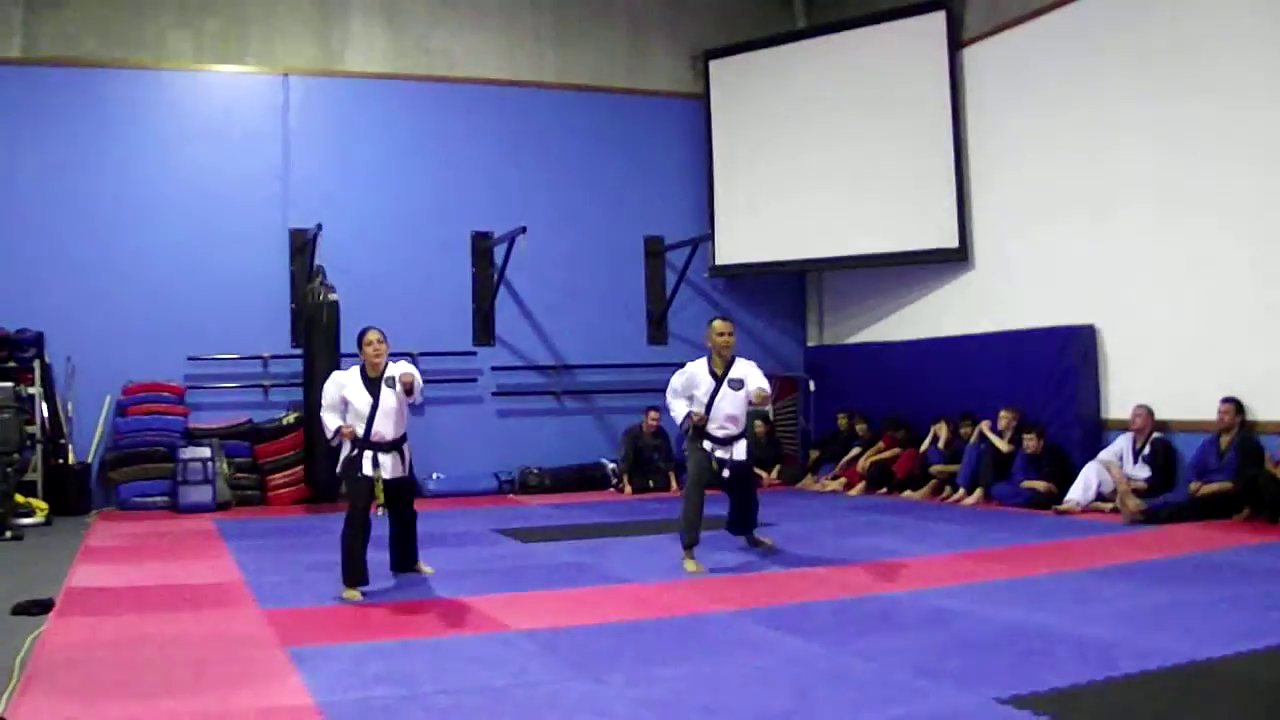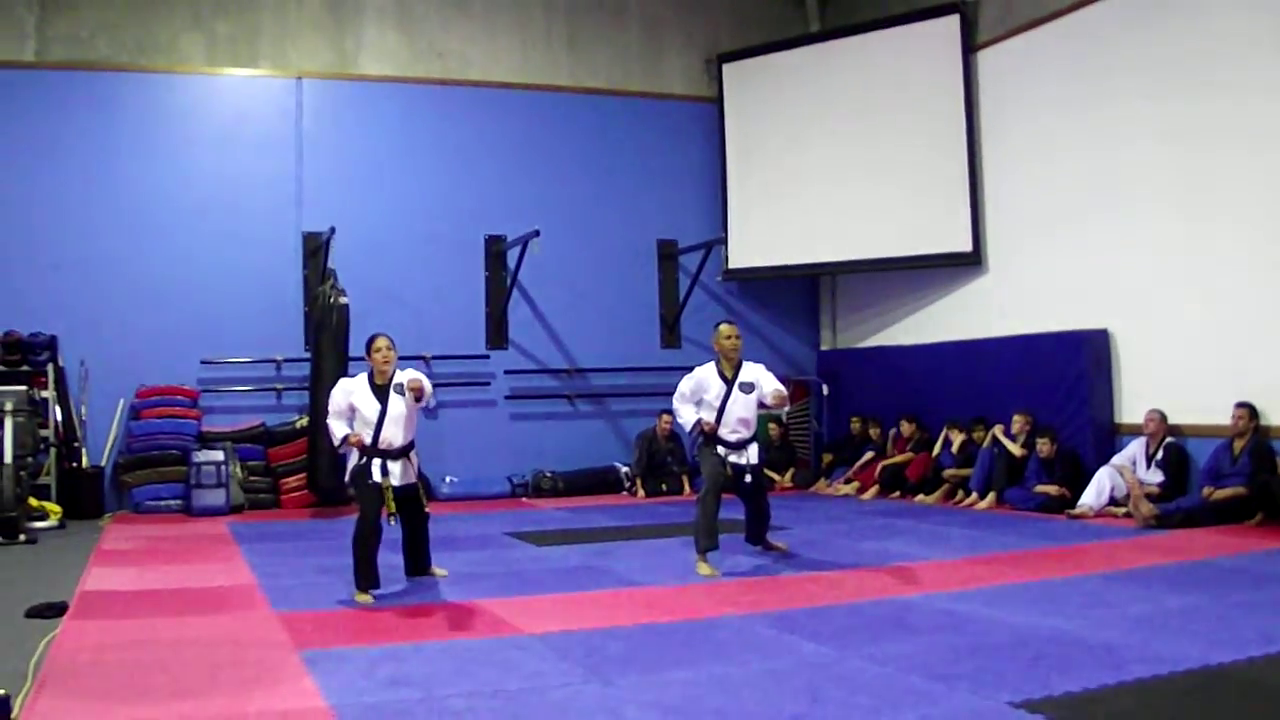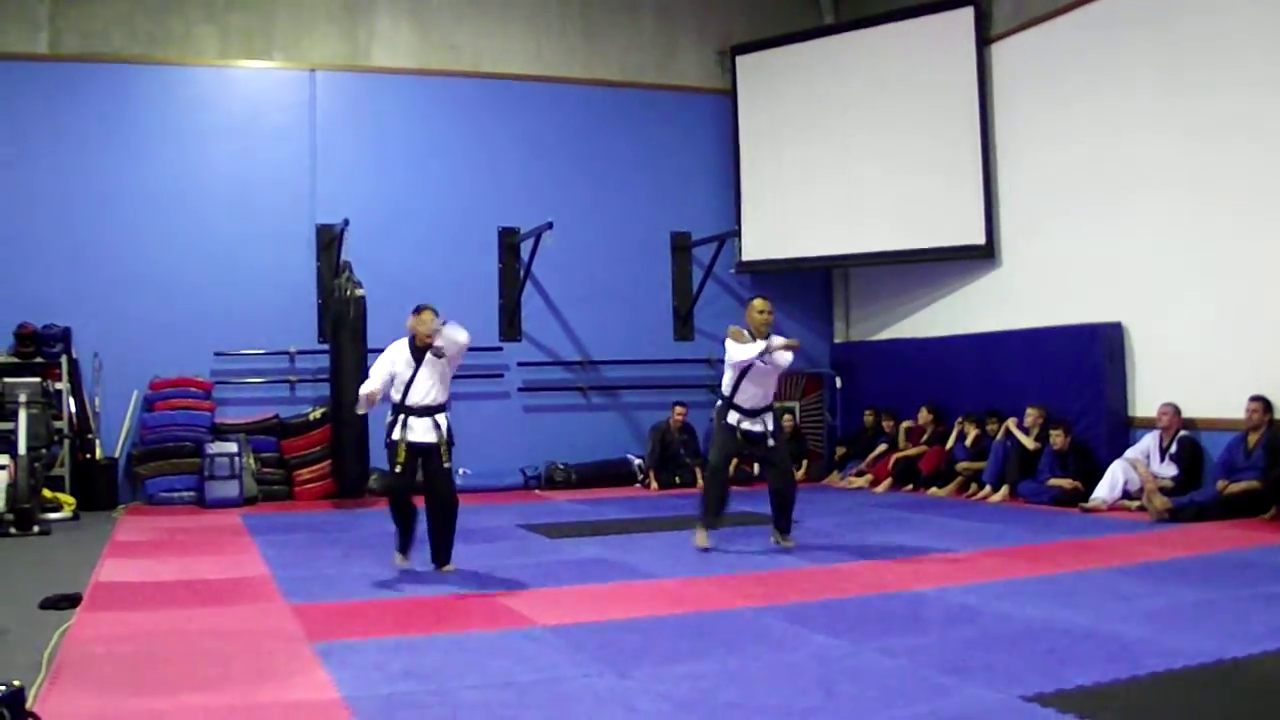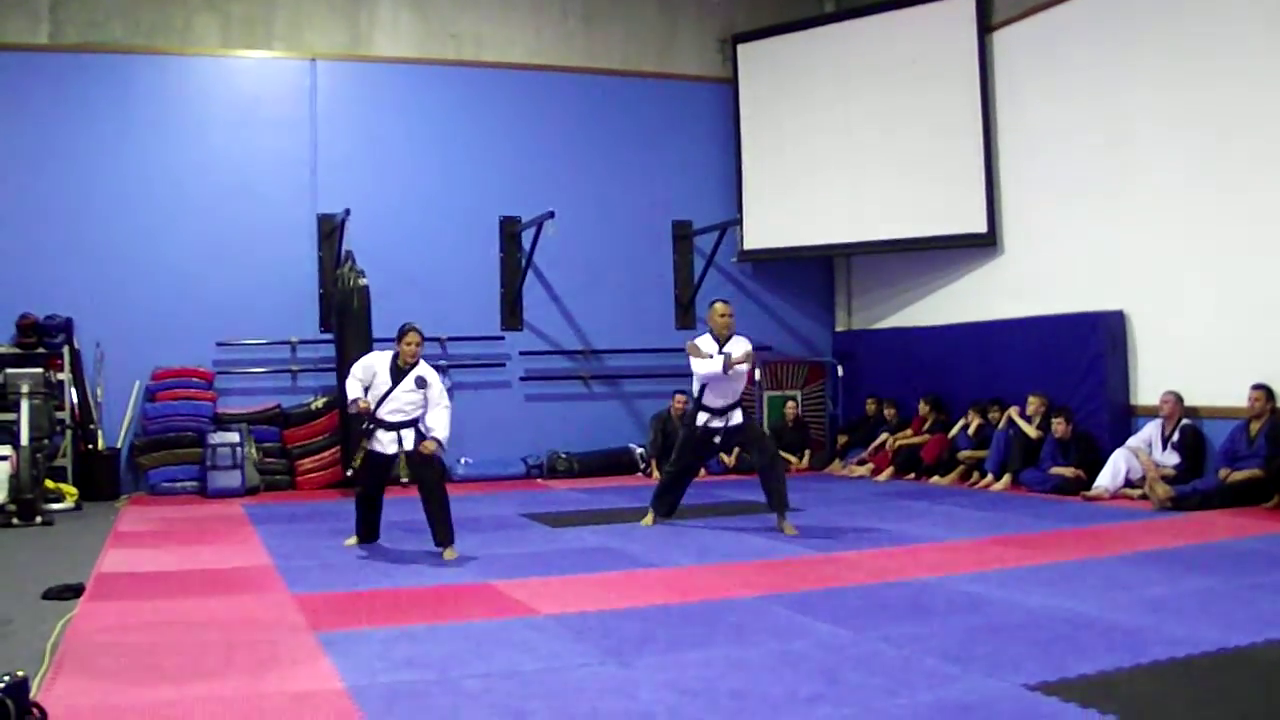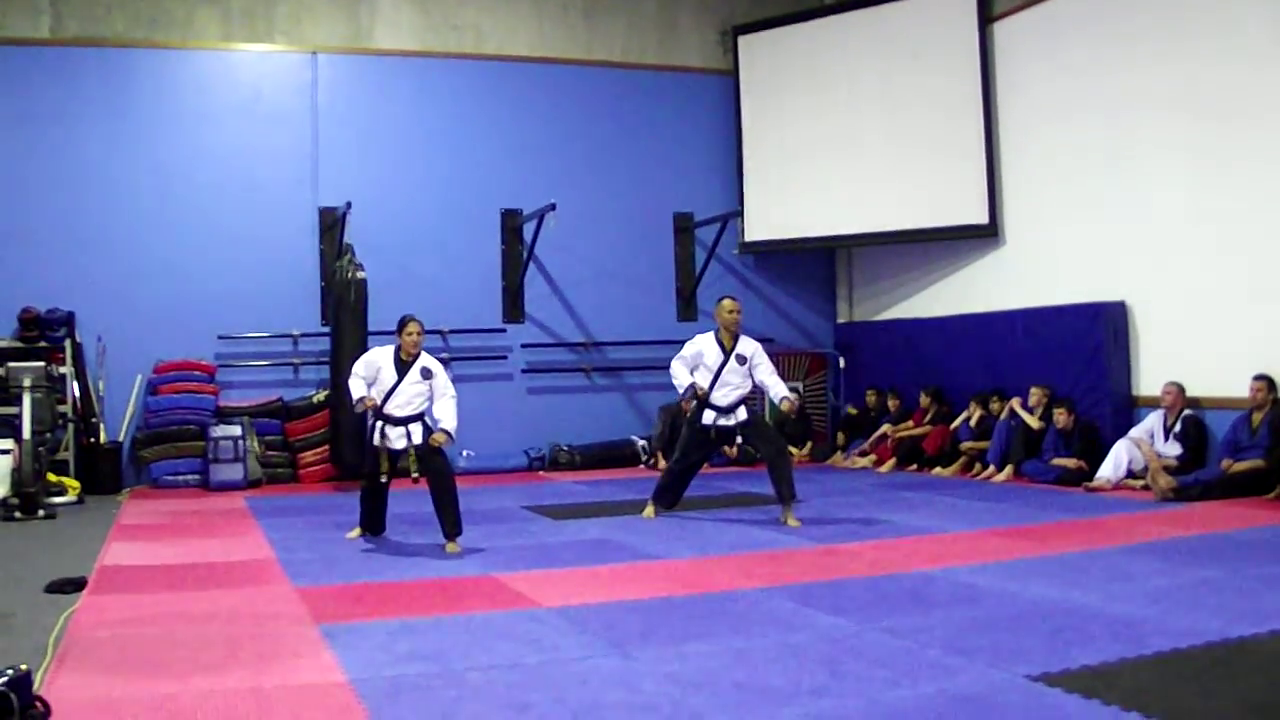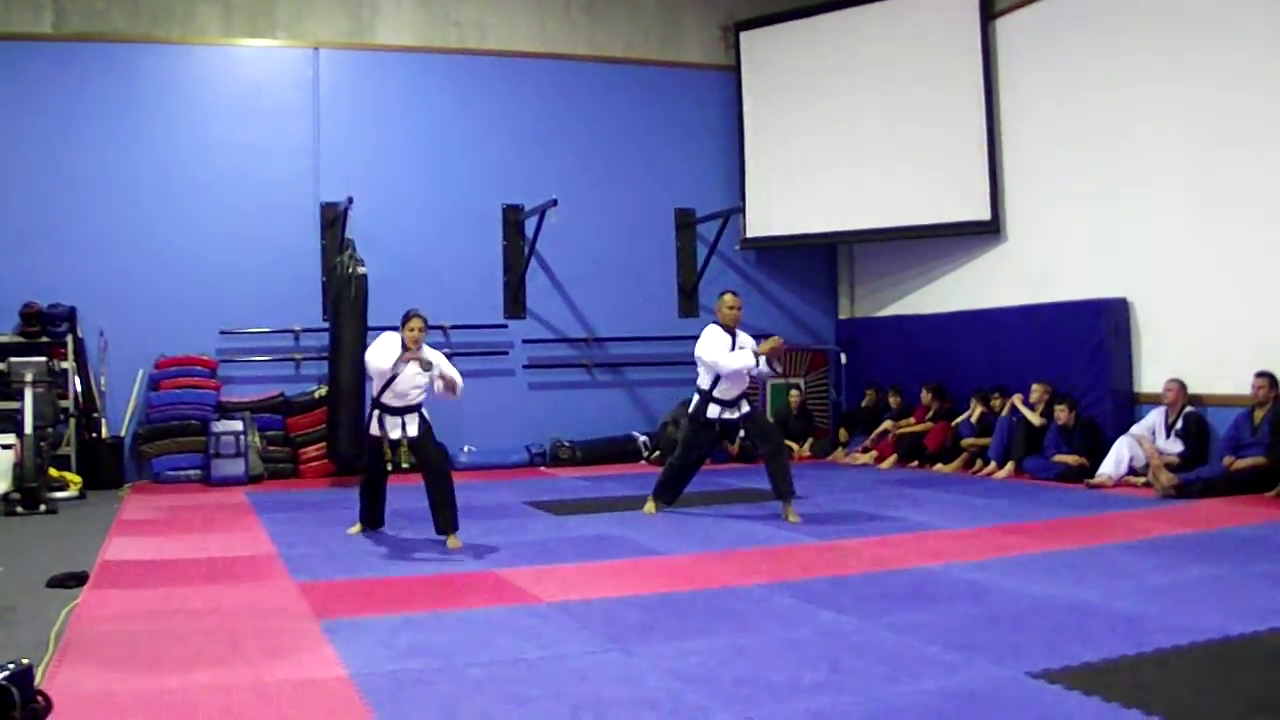
dt=0.7s
person 1, frame 1
left shoulder: (400, 372)
right shoulder: (345, 380)
left elbow: (412, 390)
right elbow: (329, 409)
left wrist: (409, 384)
right wrist: (338, 429)
left hip: (394, 457)
right hip: (360, 458)
left knee: (404, 513)
right knee: (357, 516)
left ankle: (408, 561)
right ankle: (352, 582)
person 1, frame 2
left shoulder: (407, 379)
right shoulder: (352, 387)
left elbow: (423, 395)
right elbow: (336, 417)
left wrist: (419, 390)
right wrist: (345, 437)
left hip: (403, 463)
right hip: (368, 465)
left knee: (416, 518)
right knee: (369, 521)
left ankle: (421, 566)
right ankle: (364, 585)
person 1, frame 3
left shoulder: (446, 347)
right shoulder: (397, 349)
left elbow: (460, 340)
right elbow: (378, 376)
left wrist: (438, 329)
right wrist: (368, 394)
left hip: (435, 427)
right hip: (403, 427)
left knee: (442, 494)
right knee: (399, 489)
left ankle: (442, 558)
right ankle: (404, 545)
person 1, frame 4
left shoulder: (427, 375)
right shoulder: (376, 361)
left elbow: (440, 408)
right elbow: (354, 378)
left wrist: (436, 438)
right wrist: (357, 400)
left hip: (410, 437)
right hip: (377, 435)
left knee: (432, 484)
right knee: (368, 487)
left ankle: (446, 542)
right ankle: (364, 534)
person 1, frame 5
left shoulder: (431, 365)
right shoulder: (379, 356)
left elbow: (446, 398)
right elbow: (357, 376)
left wrist: (445, 429)
right wrist: (363, 398)
left hip: (417, 430)
right hip: (385, 430)
left knee: (442, 477)
right knee: (375, 480)
left ankle: (451, 536)
right ankle: (367, 526)
person 1, frame 6
left shoulder: (432, 355)
right shoulder: (389, 340)
left elbow: (452, 388)
right elbow: (374, 359)
left wrist: (449, 381)
right wrist: (405, 356)
left hip: (413, 422)
right hip: (382, 420)
left knee: (437, 469)
right knee: (374, 472)
left ankle: (449, 530)
right ankle: (367, 520)
person 2, frame 1
left shoulder: (746, 368)
right shoulder: (693, 370)
left elbow: (759, 387)
right elbow: (674, 395)
left wrist: (761, 395)
right wrist: (687, 415)
left hip: (734, 446)
right hip: (702, 442)
left knee: (745, 494)
right knee: (694, 487)
left ankle: (748, 535)
right ankle: (688, 553)
person 2, frame 2
left shoulder: (756, 371)
right shoulder: (702, 375)
left elbow: (772, 388)
right elbow: (681, 401)
left wrist: (779, 397)
right wrist: (697, 423)
left hip: (745, 450)
right hip: (713, 447)
left knee: (758, 500)
right knee: (711, 490)
left ankle: (761, 539)
right ankle: (702, 557)
person 2, frame 3
left shoulder: (775, 340)
right shoulder: (735, 340)
left elbow: (782, 361)
right elbow: (742, 356)
left wrist: (748, 341)
right wrist: (772, 346)
left hip: (763, 420)
right hip: (731, 417)
left knee: (782, 477)
right knee: (717, 468)
left ankle: (781, 531)
right ankle: (705, 526)
person 2, frame 4
left shoulder: (741, 343)
right shoulder: (699, 344)
left elbow: (740, 369)
right elbow: (702, 371)
left wrist: (707, 357)
right wrist: (733, 360)
left hip: (734, 417)
right hip: (704, 418)
left knee: (769, 458)
right knee: (679, 466)
left ankle: (782, 518)
right ankle: (655, 510)
person 2, frame 5
left shoulder: (751, 347)
right shoulder: (701, 343)
left elbow: (768, 376)
right elbow: (677, 365)
left wrist: (784, 397)
right wrist: (691, 387)
left hip: (739, 414)
right hip: (706, 415)
left knee: (777, 450)
right knee: (683, 461)
left ankle: (787, 510)
right ankle: (654, 502)
person 2, frame 6
left shoulder: (743, 338)
right shoulder: (711, 335)
left elbow: (758, 369)
right elbow: (724, 363)
left wrist: (771, 357)
right wrist: (757, 353)
left hip: (738, 407)
right hip: (708, 410)
left knee: (774, 445)
right knee: (685, 457)
left ankle: (787, 505)
right ankle: (655, 497)
